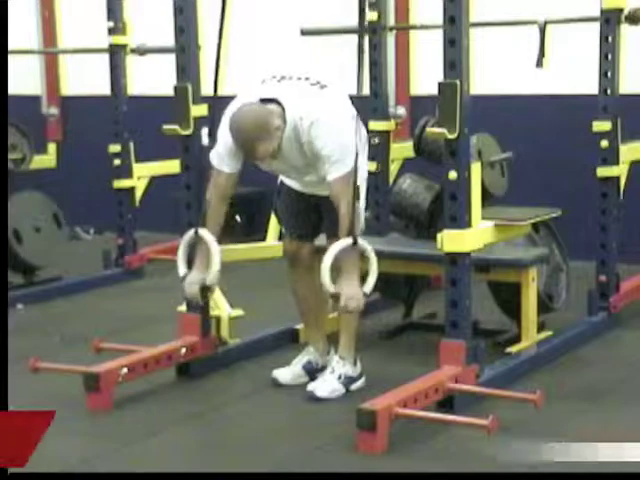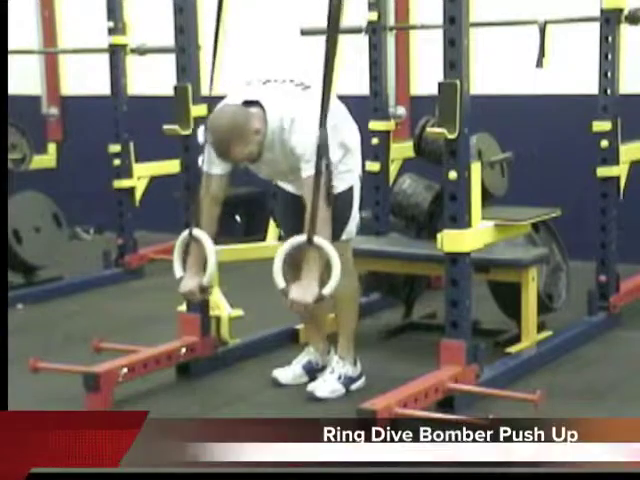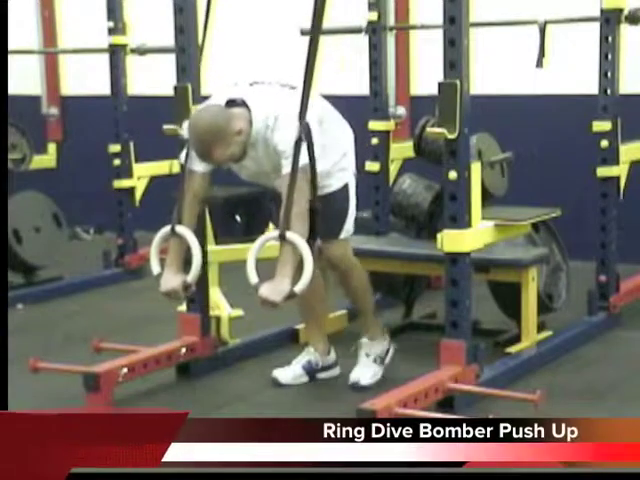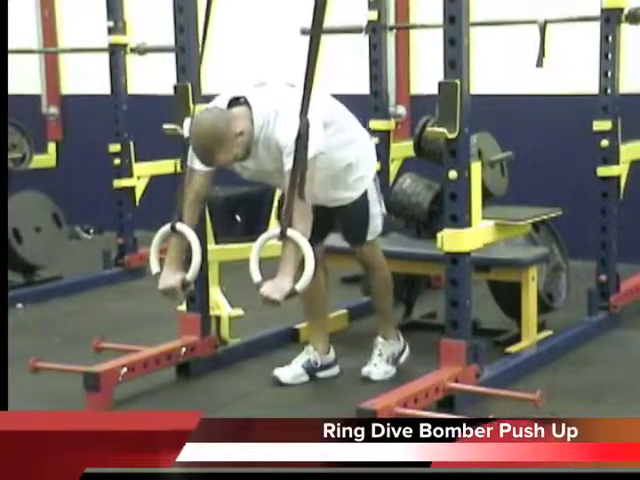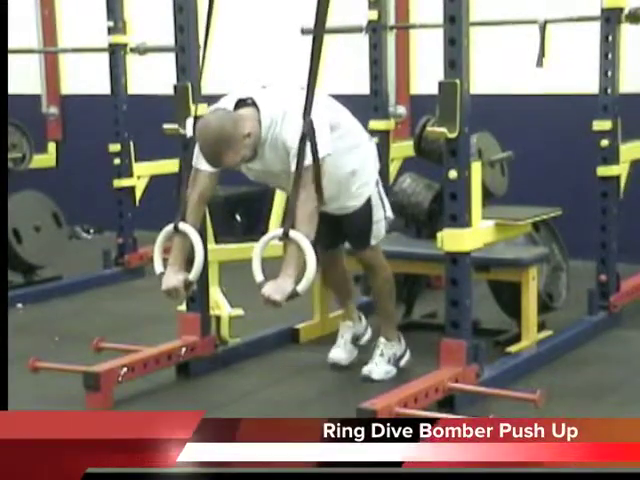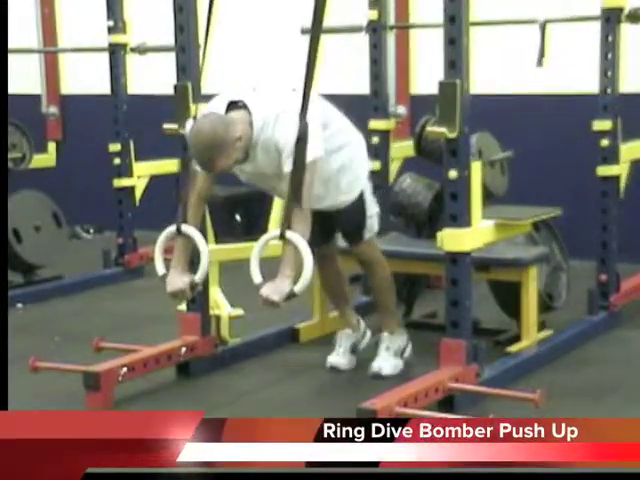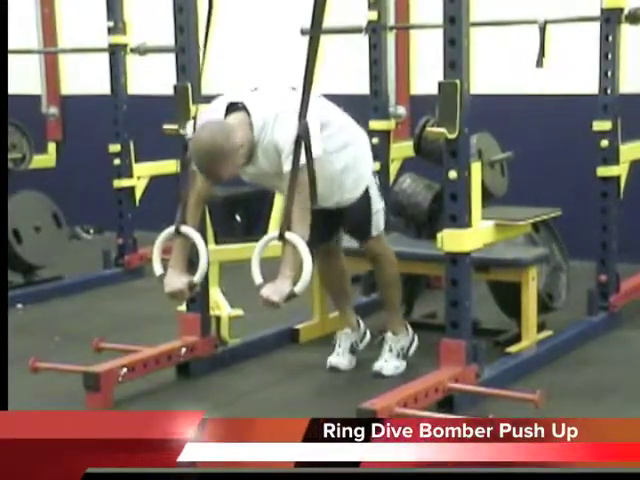
dt=0.4s
person 1, frame 1
left shoulder: (321, 123)
right shoulder: (232, 126)
left elbow: (344, 204)
right elbow: (218, 195)
left wrist: (350, 279)
right wrist: (200, 266)
left hip: (342, 169)
right hip: (295, 176)
left knee: (340, 254)
right knee: (296, 254)
left ankle: (347, 362)
right ankle: (317, 352)
person 1, frame 2
left shoulder: (300, 124)
right shoulder: (222, 128)
left elbow: (317, 205)
right elbow: (210, 199)
left wrist: (309, 281)
right wrist: (194, 269)
left hip: (336, 166)
right hip: (290, 176)
left knee: (336, 255)
right knee: (295, 256)
left ankle: (346, 362)
right ankle: (318, 352)
person 1, frame 3
left shoulder: (285, 122)
right shoulder: (205, 126)
left elbow: (298, 204)
right elbow: (191, 197)
left wrist: (281, 278)
right wrist: (173, 267)
left hip: (329, 165)
right hip: (283, 176)
left knee: (335, 254)
right knee: (302, 257)
left ankle: (376, 341)
right ankle: (320, 353)
person 1, frame 4
left shoulder: (289, 122)
right shoulder: (211, 127)
left elbow: (300, 201)
right elbow: (192, 196)
left wrist: (284, 277)
right wrist: (173, 266)
left hip: (348, 169)
right hip: (302, 181)
left knee: (366, 253)
right knee: (306, 256)
left ankle: (390, 340)
right ankle: (318, 353)
person 1, frame 5
left shoulder: (296, 122)
right shoulder: (217, 127)
left elbow: (307, 200)
right elbow: (196, 196)
left wrist: (287, 277)
right wrist: (175, 266)
left hip: (351, 174)
right hip: (311, 185)
left knee: (368, 256)
right knee: (326, 256)
left ankle: (392, 342)
right ankle: (353, 322)
person 1, frame 6
left shoulder: (287, 124)
right shoulder: (208, 128)
left elbow: (300, 202)
right elbow: (195, 198)
left wrist: (285, 278)
right wrist: (179, 268)
left hip: (342, 169)
right hip: (298, 183)
left knee: (364, 251)
right knee: (322, 254)
left ankle: (394, 335)
right ankle: (352, 328)
person 1, frame 7
left shoulder: (287, 125)
right shoulder: (208, 129)
left elbow: (300, 202)
right elbow: (194, 198)
left wrist: (285, 279)
right wrist: (176, 268)
left hip: (346, 165)
right hip: (308, 180)
left knee: (372, 246)
right knee: (324, 250)
left ankle: (399, 334)
right ankle: (352, 329)
